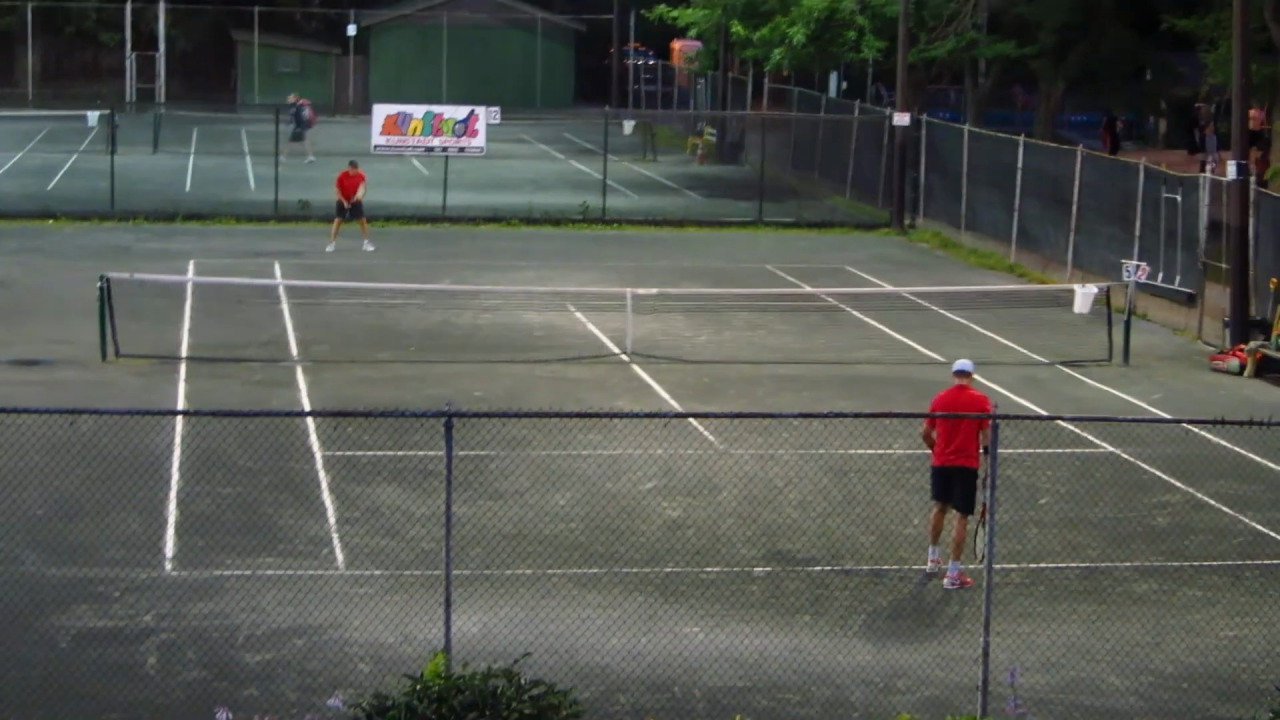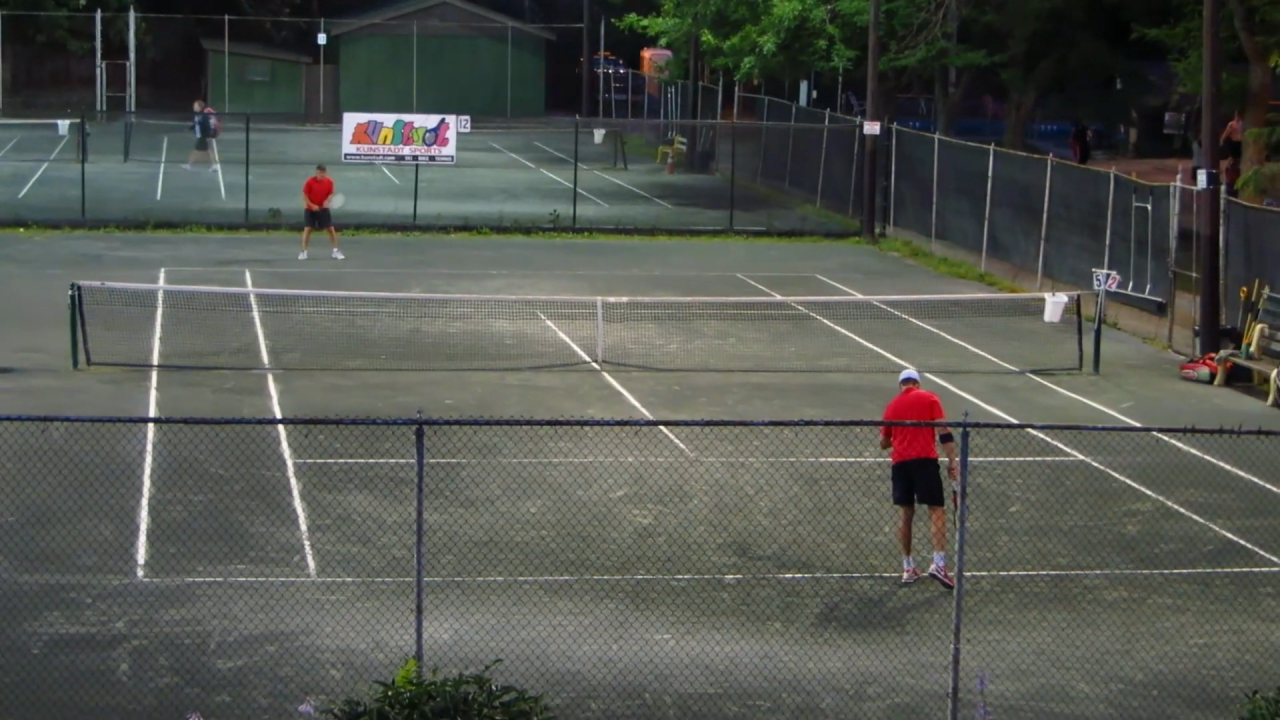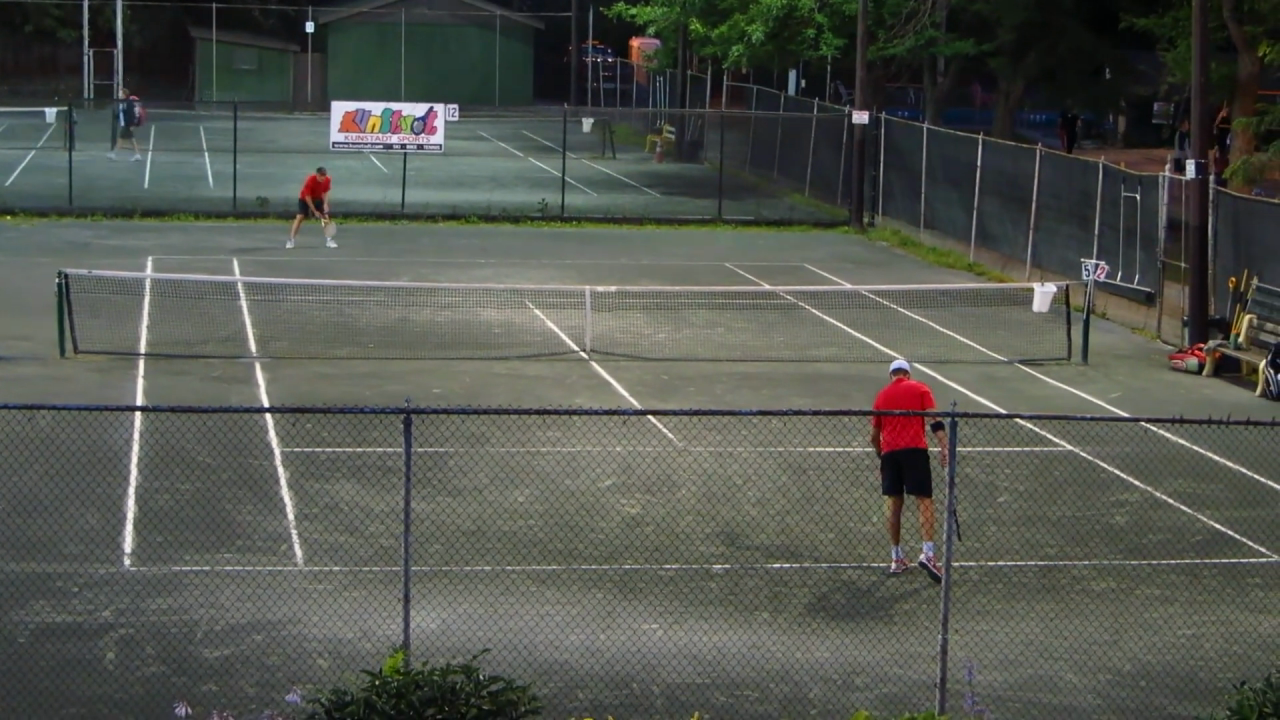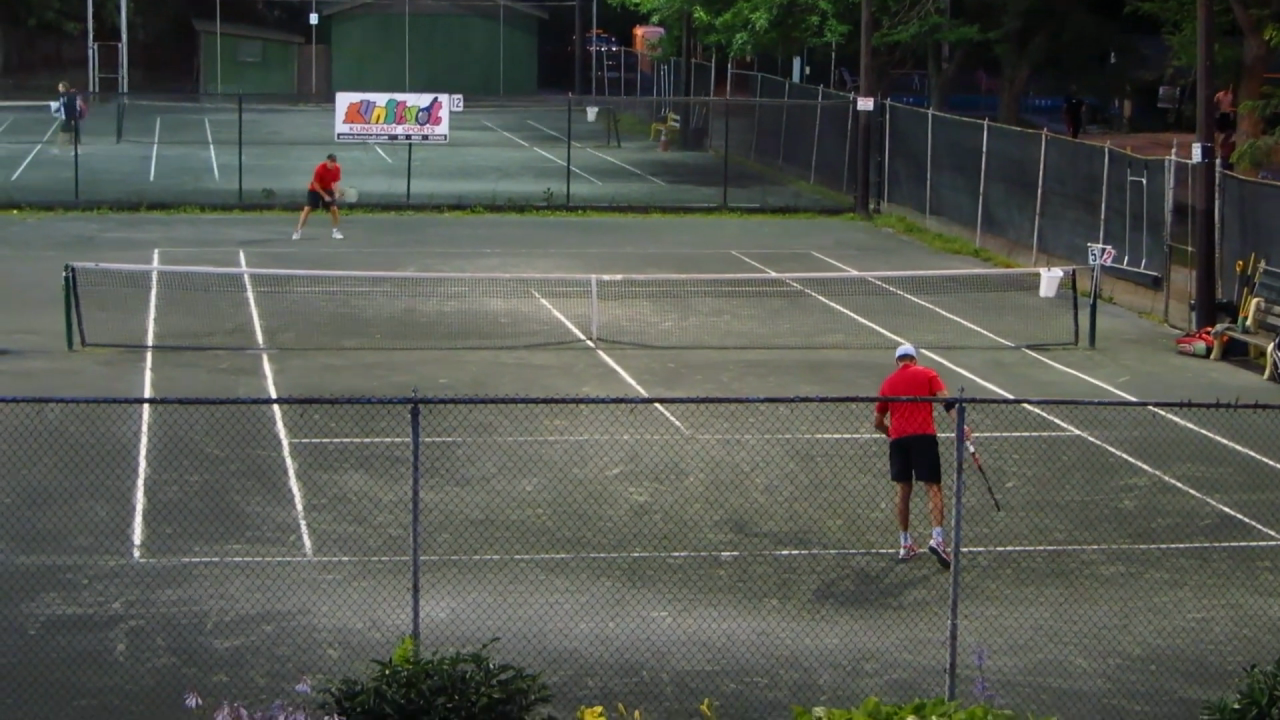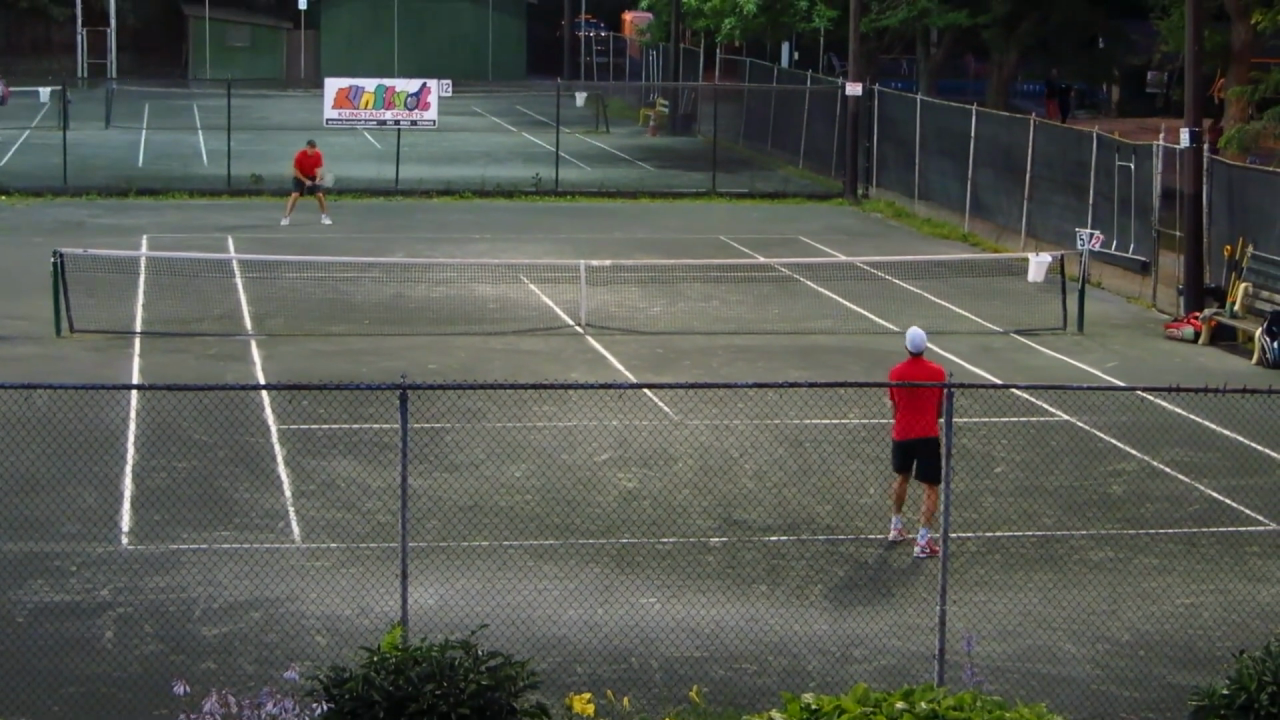
dt=1s
person 1, frame 1
left shoulder: (939, 399)
right shoulder: (980, 401)
left elbow: (925, 434)
right elbow: (986, 439)
left hip: (940, 464)
right hip: (966, 466)
left knee: (939, 508)
right knee: (961, 518)
left ankle: (933, 557)
right ankle: (953, 574)
person 1, frame 2
left shoulder: (892, 405)
right shoulder: (929, 398)
left elbow: (884, 443)
right elbow: (943, 431)
right wrist: (952, 460)
left hip: (899, 463)
right hip: (924, 459)
left knee: (906, 514)
right knee: (937, 510)
left ankle: (908, 568)
right ankle: (938, 563)
person 1, frame 3
left shoulder: (881, 396)
right shoulder: (920, 388)
left elbow: (875, 436)
right elbow: (934, 420)
left wrist: (880, 456)
right wrist: (944, 448)
left hip: (889, 453)
right hip: (914, 450)
left knee: (894, 504)
right knee: (924, 502)
left ankle: (896, 558)
right ankle: (927, 553)
person 1, frame 4
left shoulder: (888, 383)
right shoulder: (927, 374)
left elbow: (877, 422)
right elbow: (945, 400)
left hip: (898, 439)
right hip: (923, 436)
left knee: (903, 491)
right knee: (933, 488)
left ankle: (905, 544)
right ankle: (937, 538)
person 1, frame 5
left shoulder: (896, 372)
right shoulder: (938, 372)
right elbow: (940, 407)
left hip: (901, 436)
right hip: (927, 436)
left knee: (901, 479)
right knee: (931, 488)
left ankle: (896, 527)
right ankle: (923, 542)
